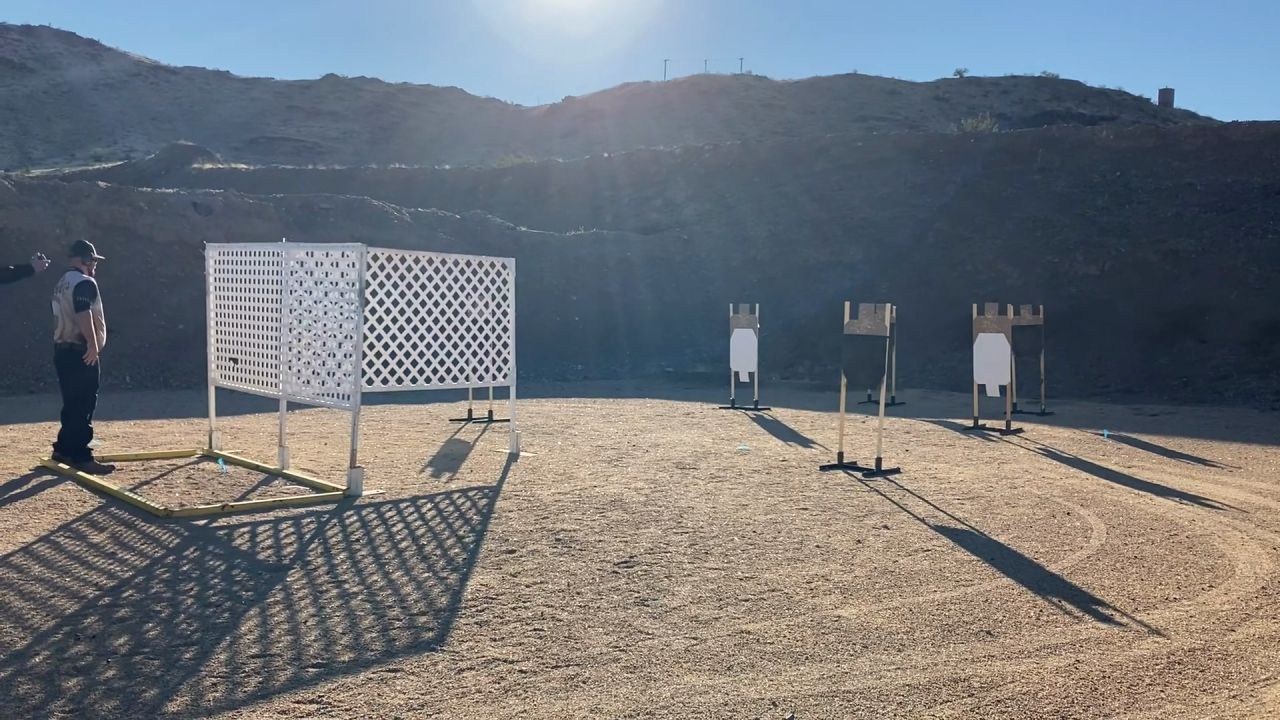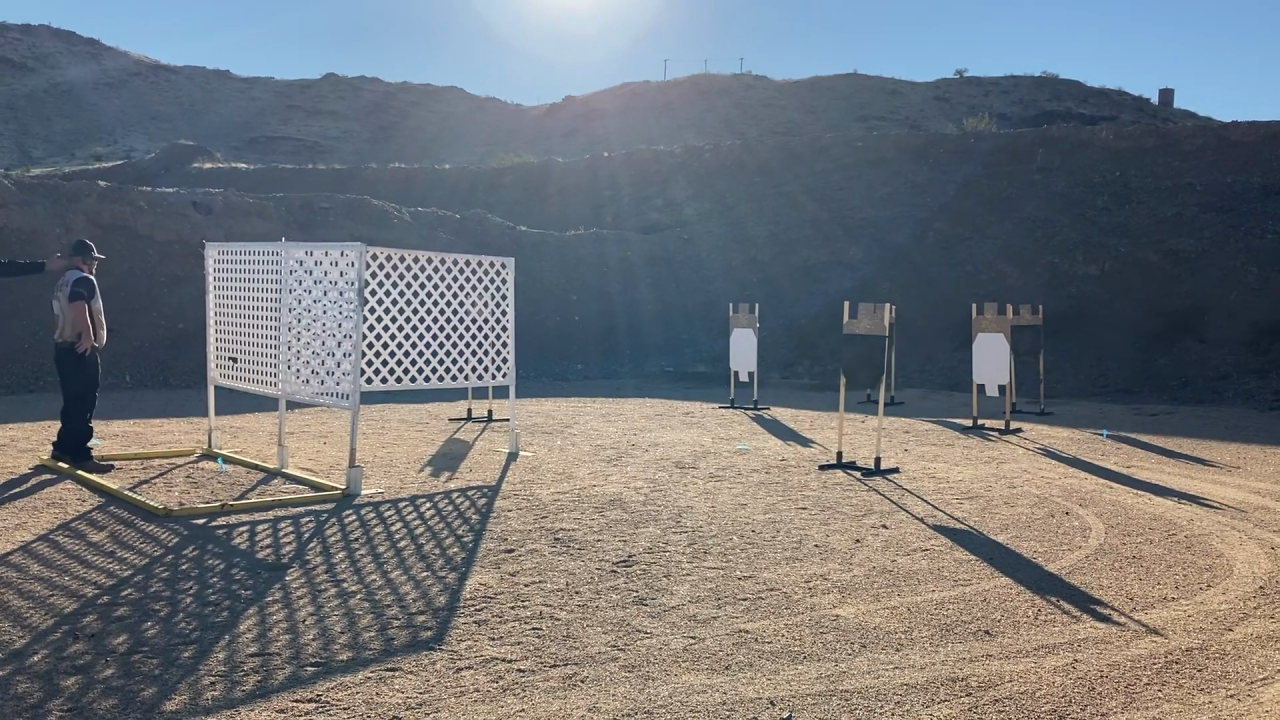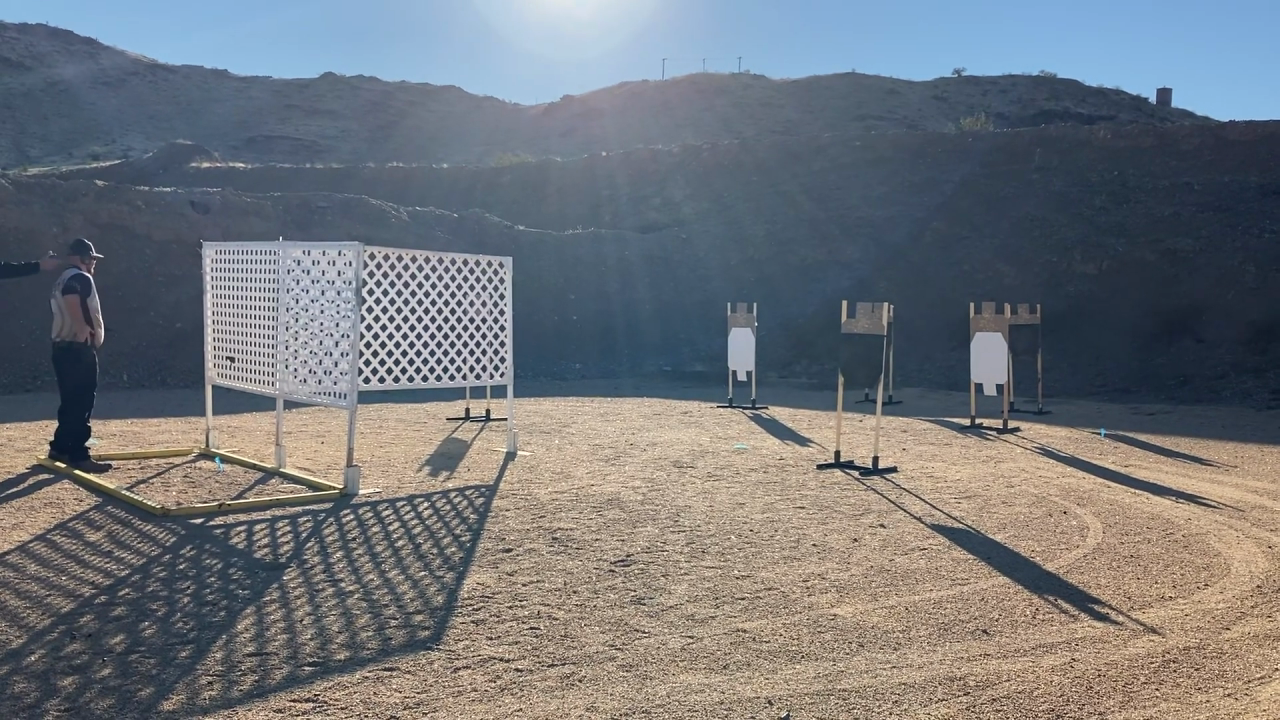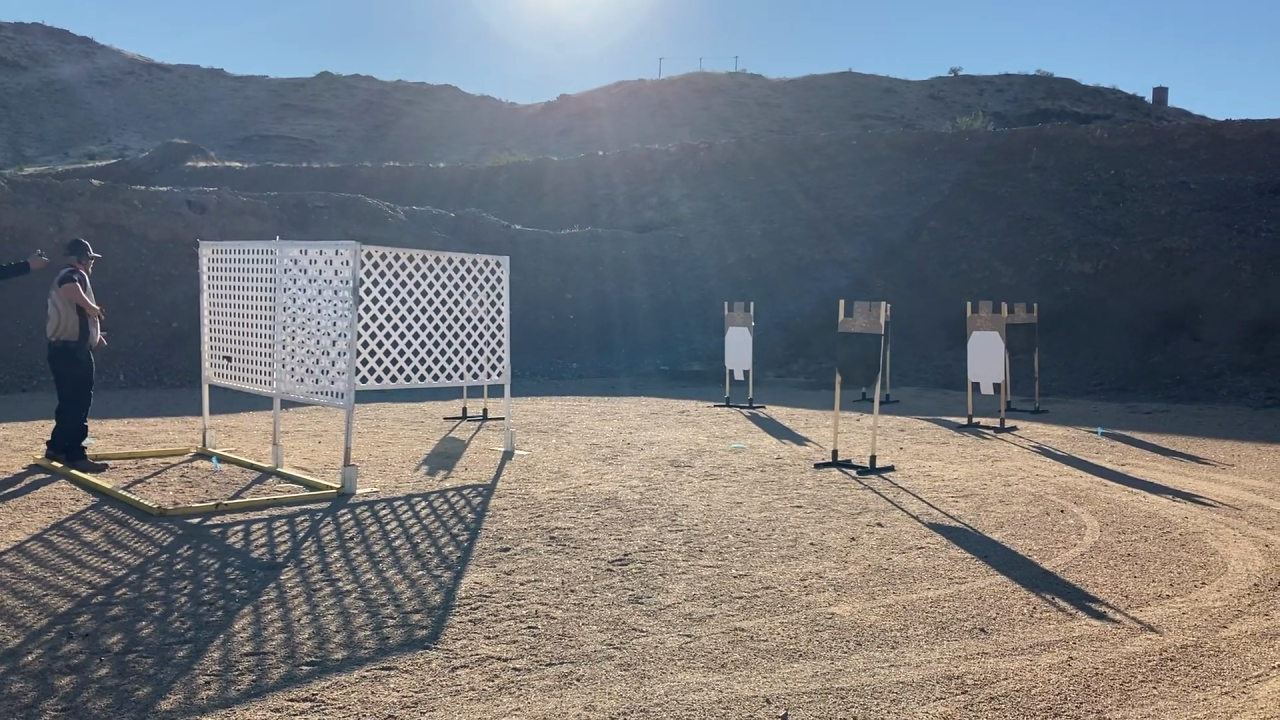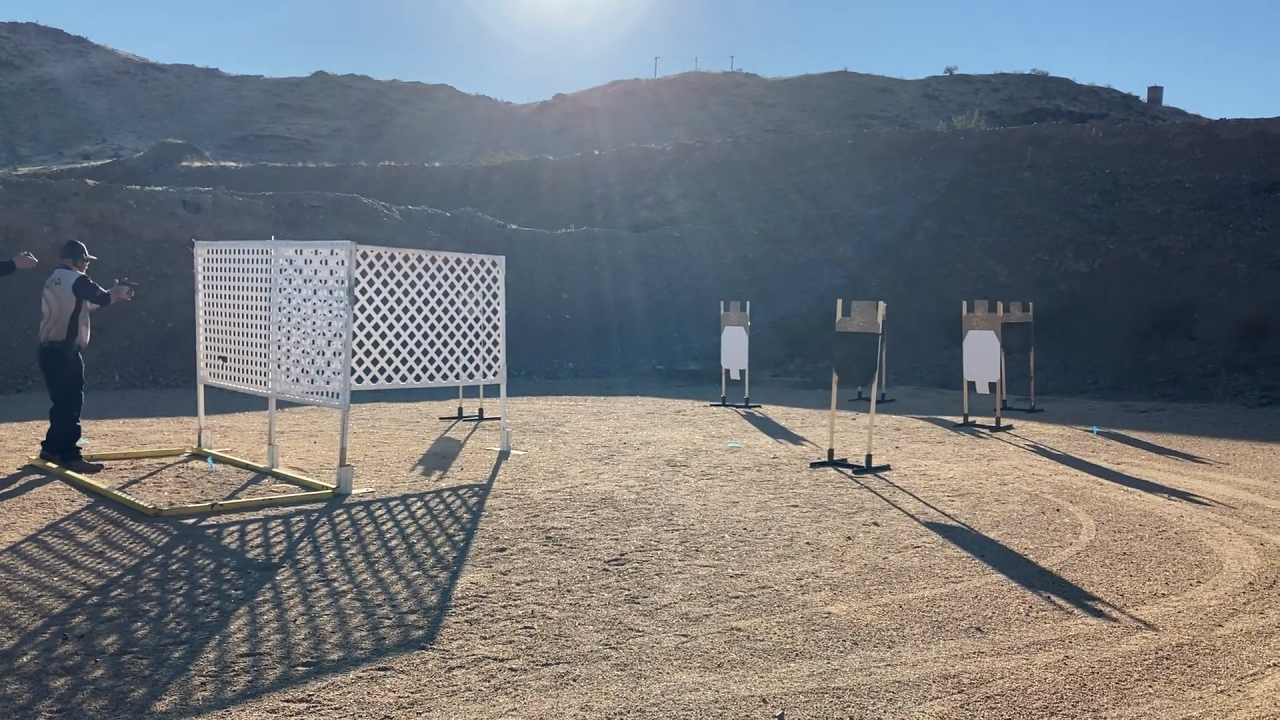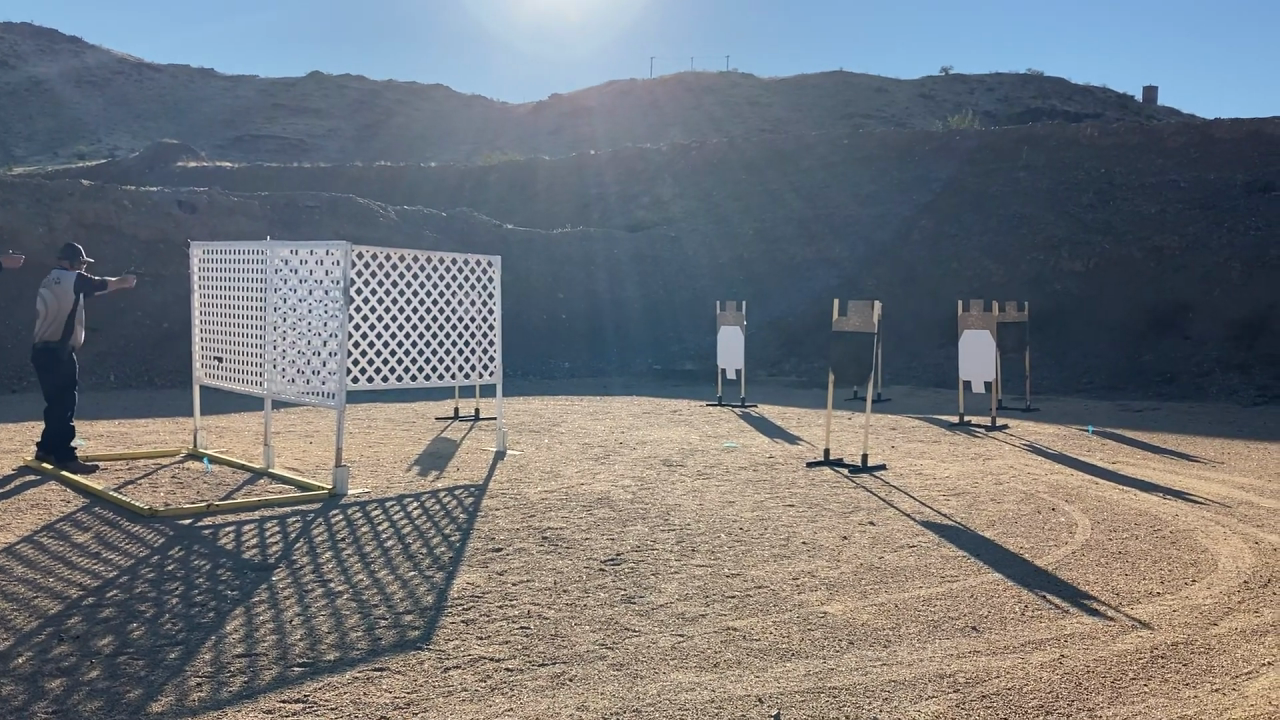
dt=0.3s
person 1, frame 1
left shoulder: (62, 284)
right shoulder: (84, 283)
right elbow: (83, 314)
right wrist: (92, 344)
left hip: (63, 350)
right hip: (81, 352)
left knee: (72, 404)
right knee: (83, 405)
left ankle: (63, 449)
right ankle: (81, 457)
person 1, frame 2
left shoulder: (63, 282)
right shoulder: (84, 280)
right elbow: (78, 303)
right wrist: (88, 335)
left hip: (64, 349)
right hip: (81, 352)
left knee: (72, 403)
right knee: (83, 404)
left ankle: (63, 448)
right ankle: (80, 456)
person 1, frame 3
left shoulder: (62, 280)
right shoulder: (81, 278)
right elbow: (70, 296)
right wrist: (82, 327)
left hip: (62, 348)
right hip: (79, 350)
left knee: (70, 403)
right knee: (81, 404)
left ankle: (60, 448)
right ankle: (78, 456)
person 1, frame 4
left shoulder: (63, 278)
right shoulder: (75, 277)
right elbow: (67, 287)
left wrist: (93, 334)
right wrist: (92, 307)
left hip: (59, 348)
right hip: (74, 350)
left knee: (68, 402)
right knee: (78, 403)
left ankle: (57, 448)
right ankle: (74, 455)
person 1, frame 5
left shoulder: (55, 280)
right shoulder: (76, 279)
left elbow: (82, 306)
right elbow: (102, 297)
left wrist: (114, 295)
right wrist: (119, 294)
left hip: (50, 349)
right hip: (64, 351)
left knee: (62, 403)
right knee: (70, 404)
left ankle: (52, 448)
right ankle: (69, 455)
person 1, frame 6
left shoulder: (50, 281)
right shoulder: (73, 279)
left elbow: (92, 287)
right elbow: (101, 284)
left wrist: (119, 282)
right wrist: (123, 282)
left hip: (43, 350)
right hip: (58, 352)
left knee: (56, 403)
right knee: (64, 404)
left ankle: (47, 448)
right ankle: (65, 457)
